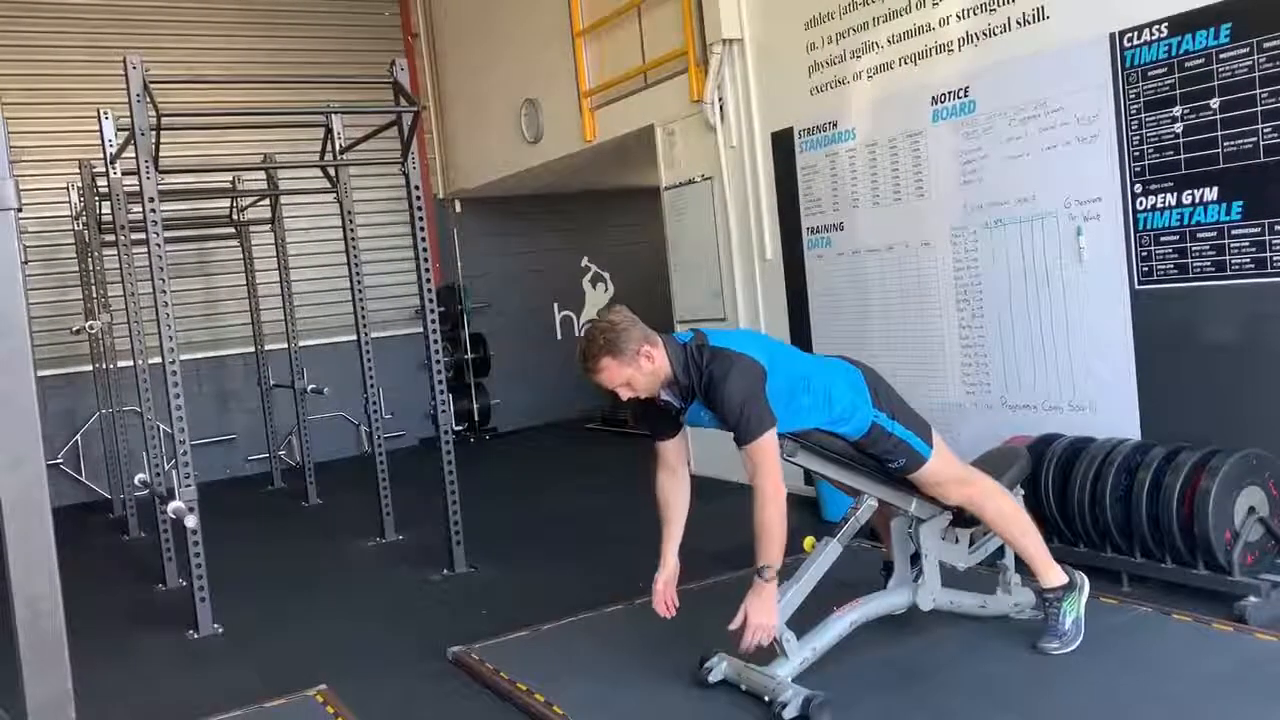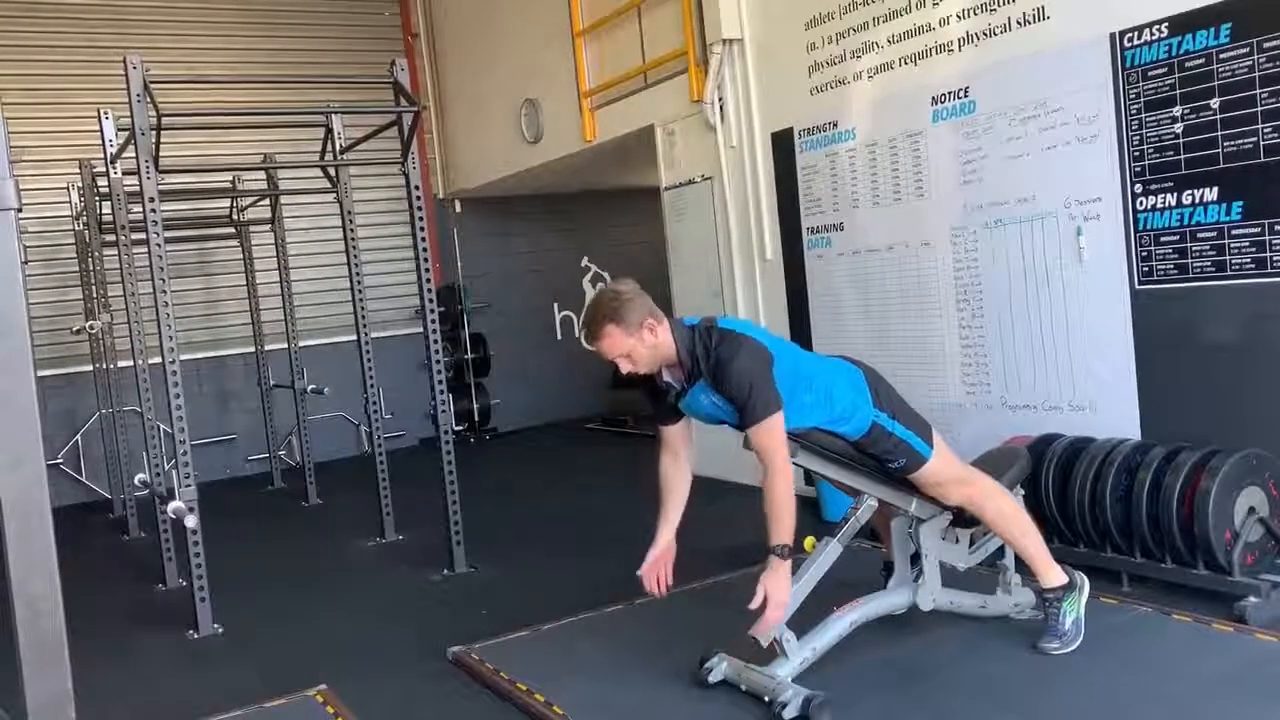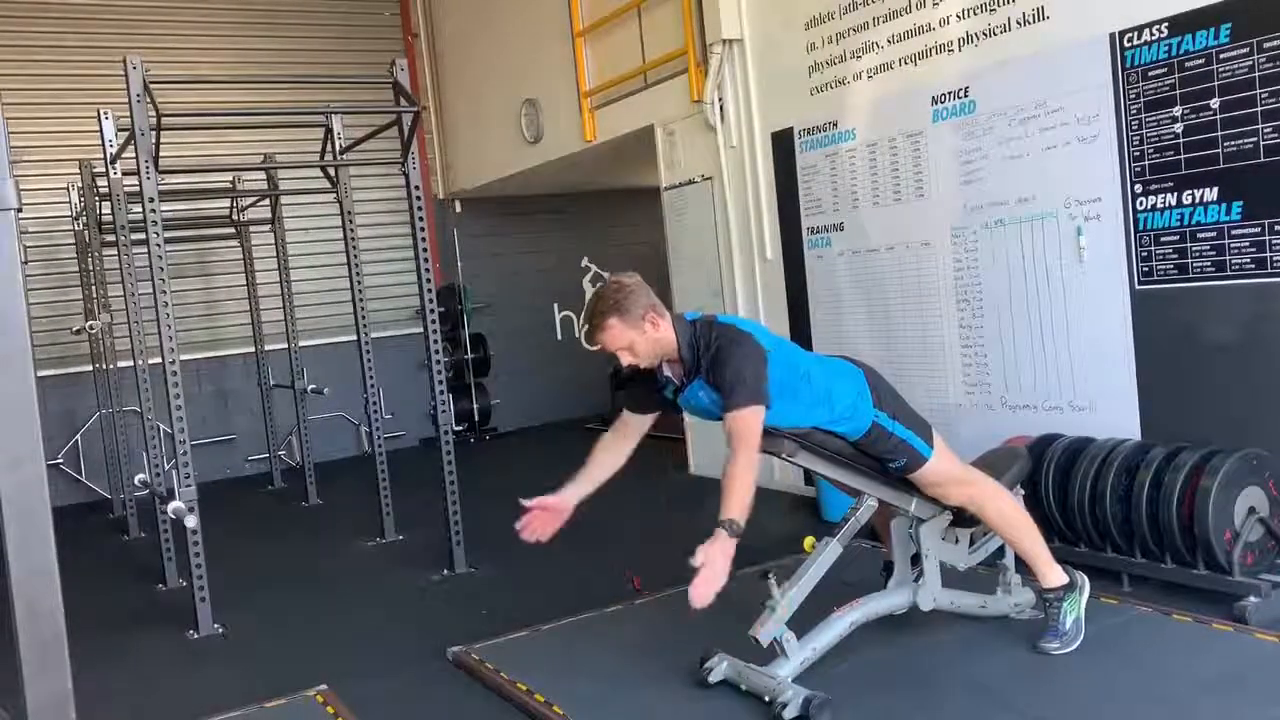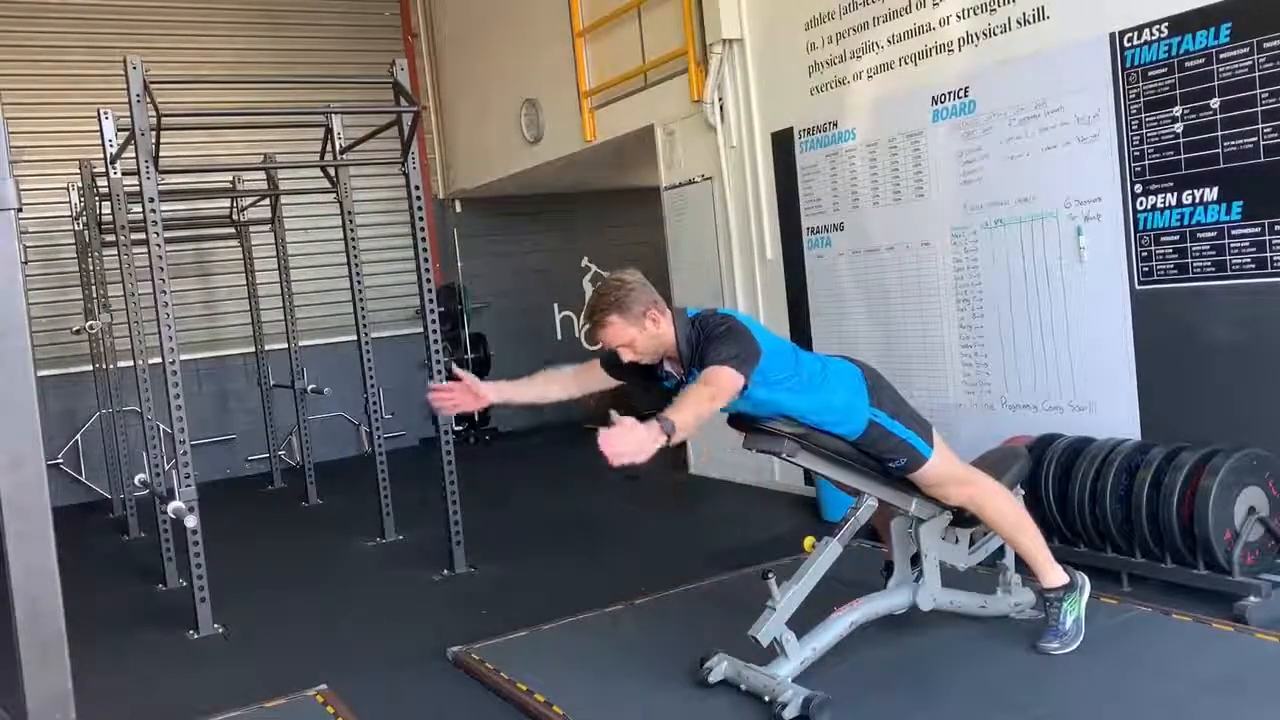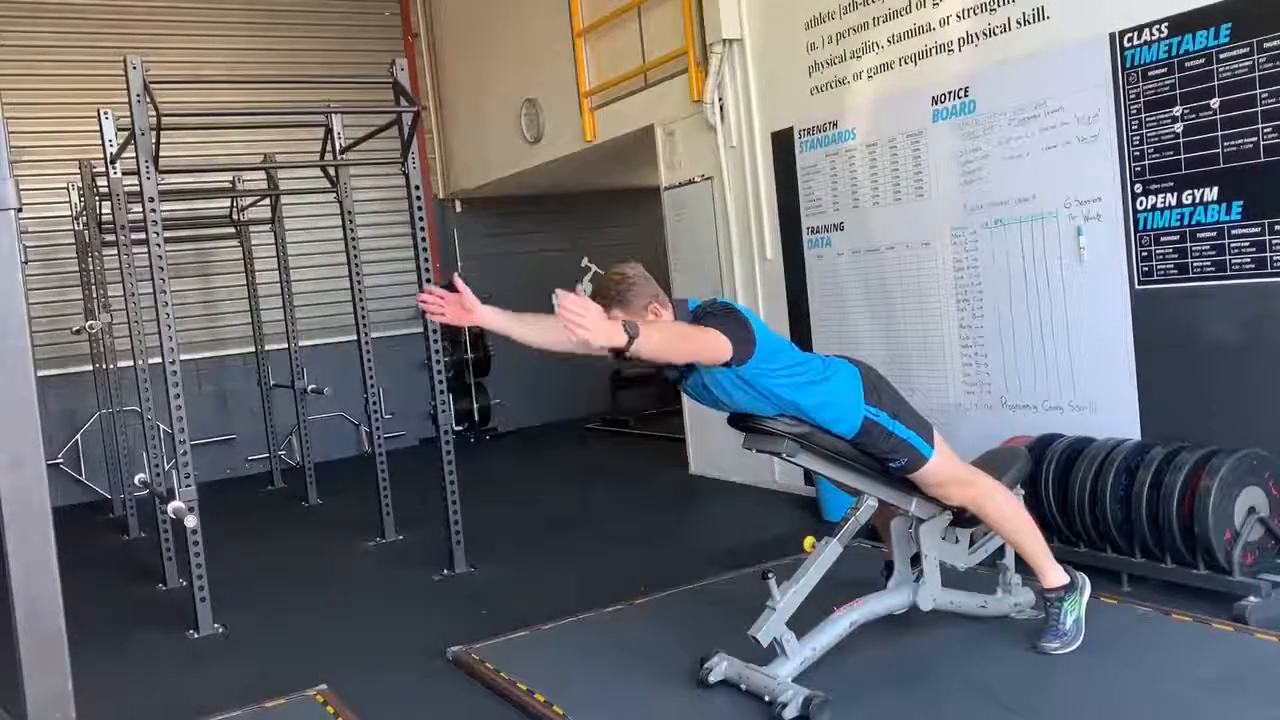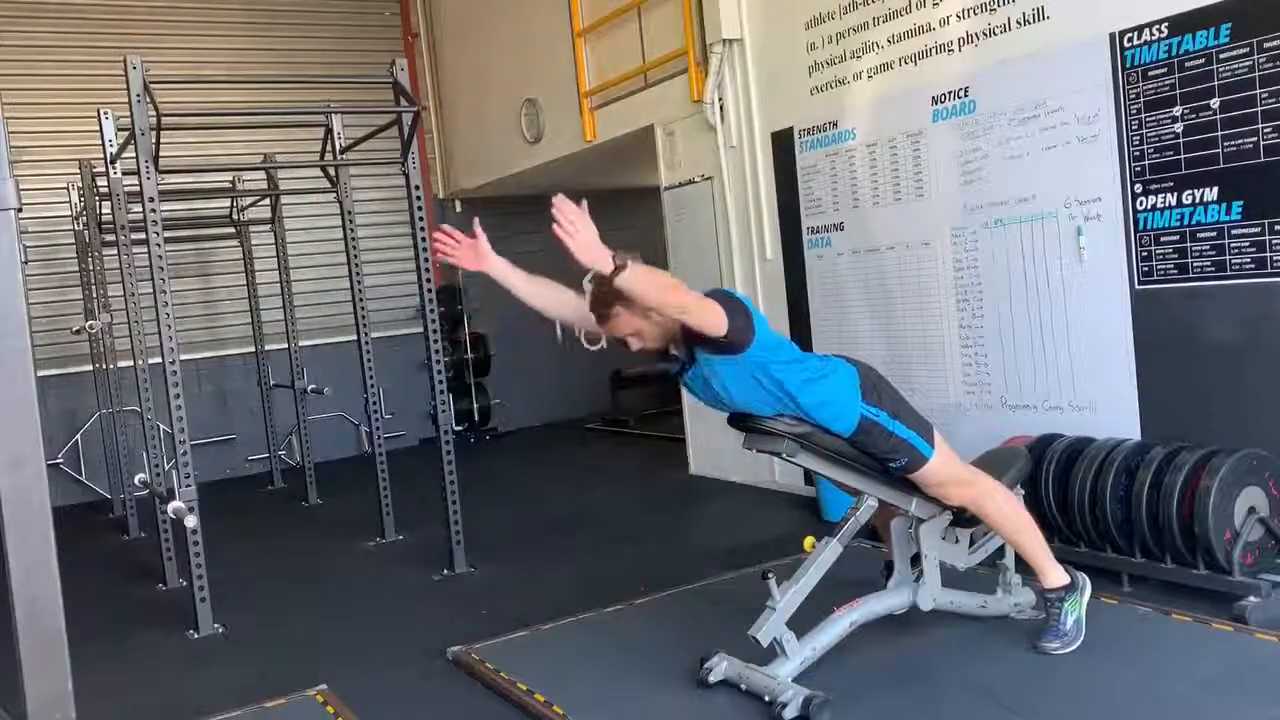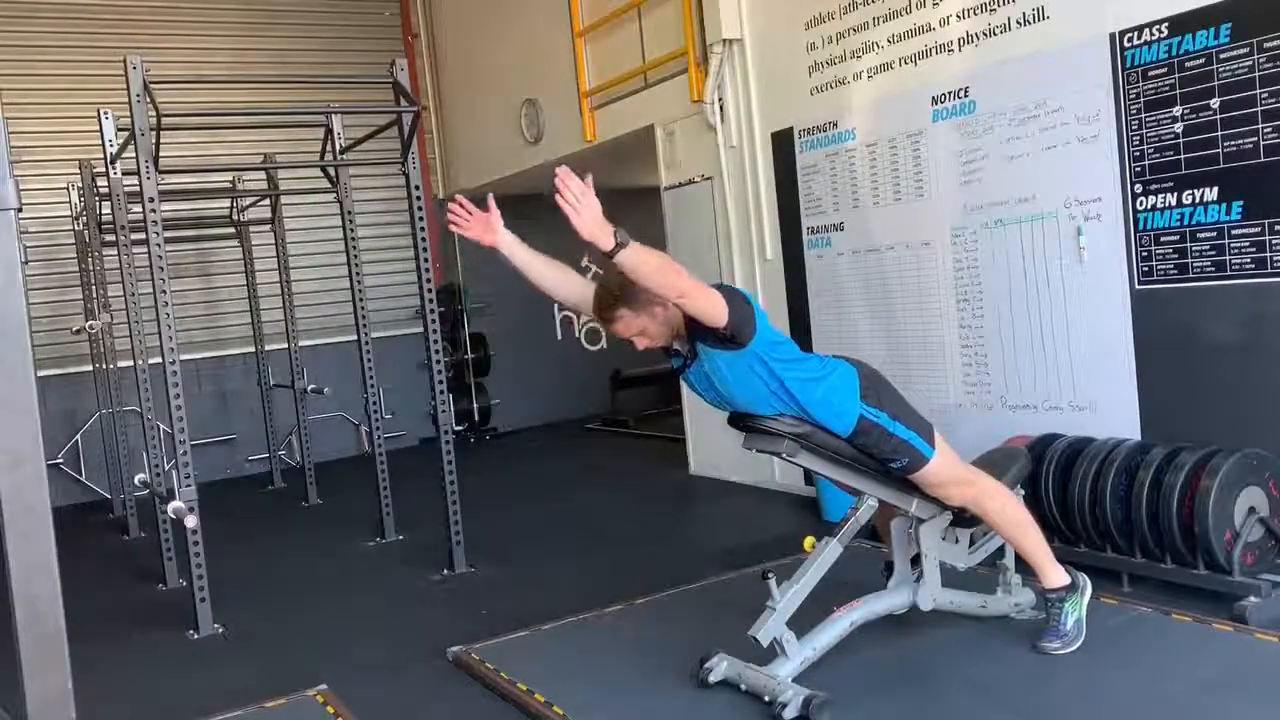
dt=0.4s
person 1, frame 1
left shoulder: (726, 373)
right shoulder: (656, 386)
left elbow: (769, 485)
right elbow: (672, 469)
left wrist: (766, 585)
right wrist: (669, 560)
left hip: (853, 401)
right hip: (815, 419)
left knee: (954, 485)
left ankle: (1059, 585)
person 1, frame 2
left shoulder: (732, 355)
right shoulder: (660, 373)
left elbow: (776, 466)
right elbow: (675, 452)
left wrist: (779, 564)
right wrist: (665, 537)
left hip: (855, 402)
right hip: (815, 422)
left knee: (956, 486)
left ankle: (1059, 585)
person 1, frame 3
left shoulder: (728, 348)
right shoulder: (657, 370)
left elbow: (744, 450)
right elbow: (623, 435)
left wrist: (724, 539)
right wrist: (567, 499)
left hip: (856, 402)
right hip: (813, 422)
left knee: (956, 485)
left ankle: (1059, 585)
person 1, frame 4
left shoulder: (722, 335)
right shoulder: (650, 354)
left elbow: (711, 395)
right elbow: (577, 377)
left wrist: (655, 433)
right wrist: (491, 392)
left hip: (855, 401)
right hip: (818, 423)
left knee: (956, 485)
left ankle: (1060, 586)
right ankle: (913, 572)
person 1, frame 5
left shoulder: (720, 320)
right shoulder: (668, 334)
left elbow: (695, 348)
right elbow: (569, 335)
left wrist: (618, 338)
right wrist: (483, 315)
left hip: (855, 402)
right hip: (819, 422)
left knee: (957, 486)
right knee: (874, 501)
left ankle: (1061, 587)
person 1, frame 6
left shoulder: (722, 312)
right shoulder: (665, 330)
left elbow: (679, 299)
right elbow: (568, 307)
left wrist: (606, 263)
right wrist: (493, 265)
left hip: (853, 400)
right hip: (820, 423)
left knee: (957, 485)
left ankle: (1061, 585)
person 1, frame 7
left shoulder: (723, 311)
right shoulder: (665, 327)
left elbow: (680, 283)
right elbow: (574, 291)
left wrist: (606, 238)
right wrist: (502, 239)
left hip: (852, 402)
right hip: (820, 425)
left knee: (957, 485)
right knee: (877, 500)
left ankle: (1060, 585)
